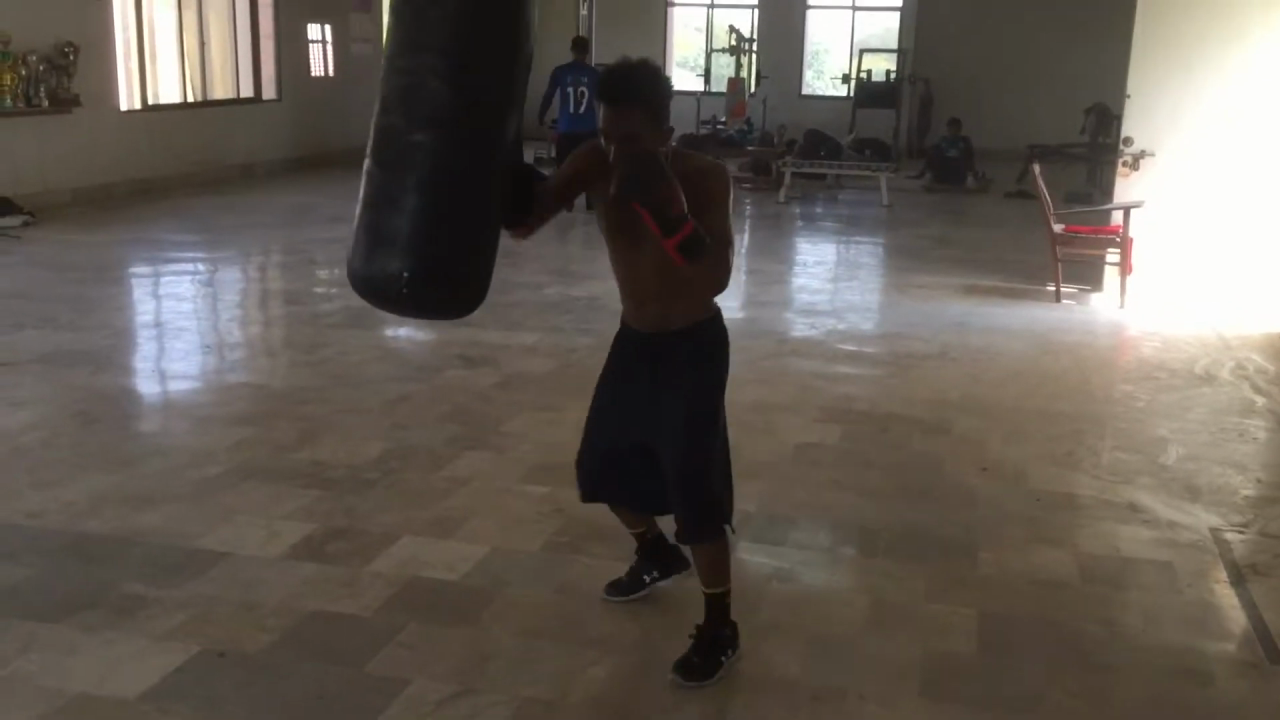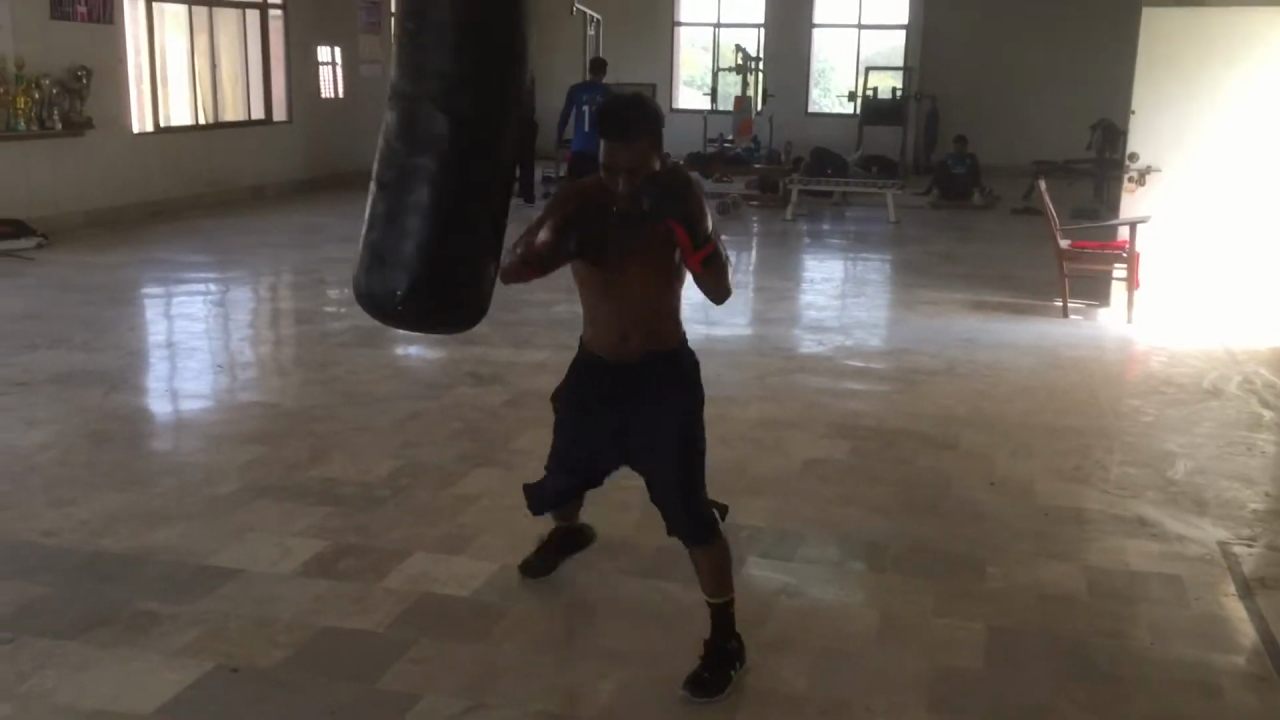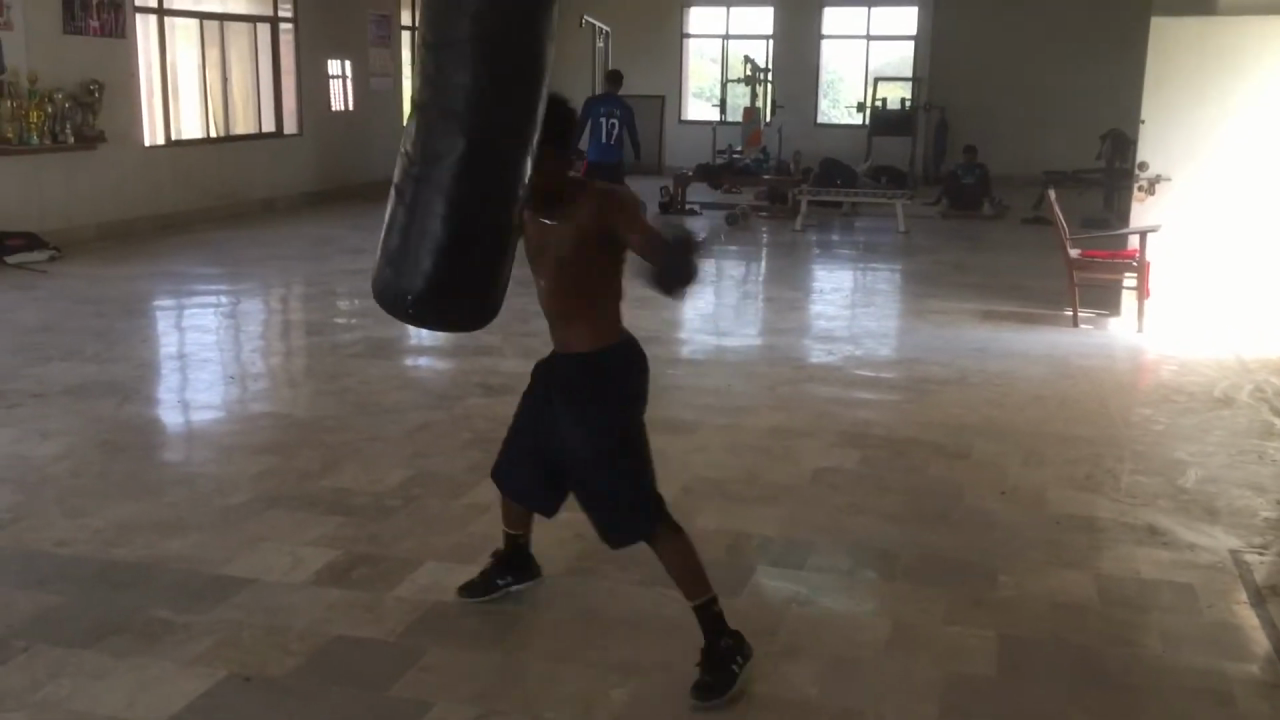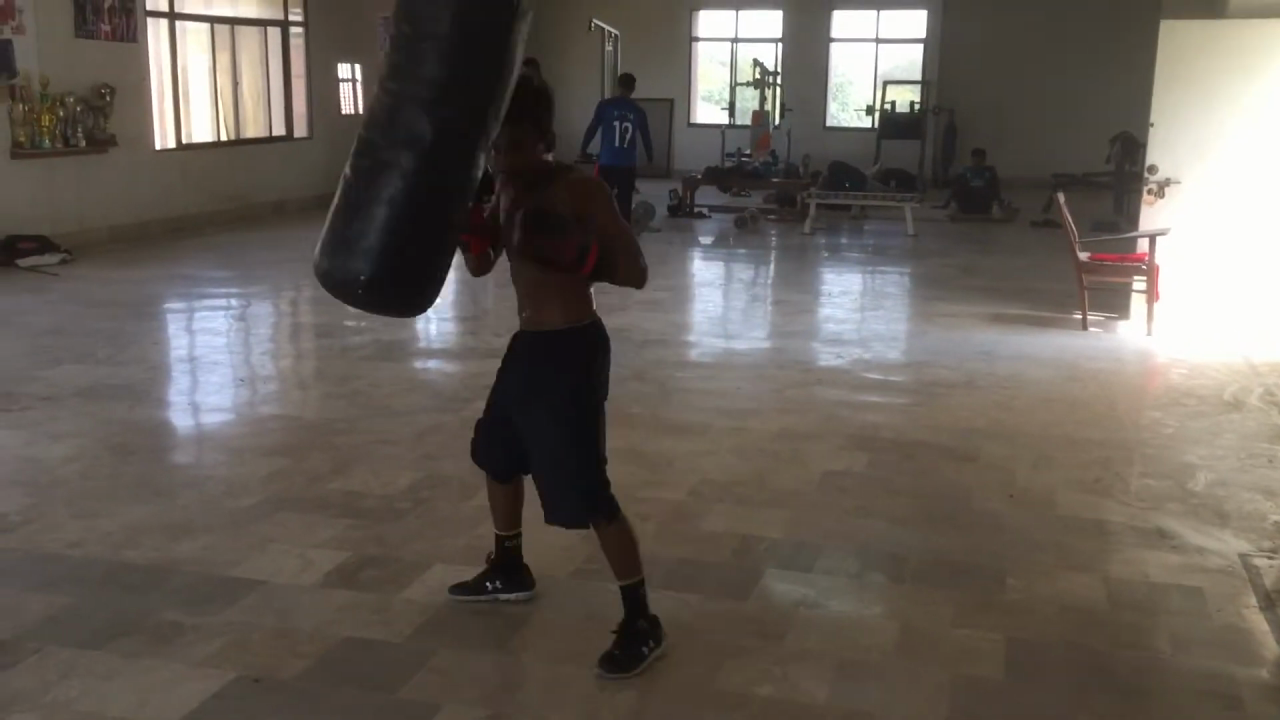
dt=0.2s
person 1, frame 1
left shoulder: (705, 178)
right shoulder: (593, 162)
left elbow: (715, 280)
right elbow: (527, 220)
left wrist: (665, 210)
right wrist: (523, 200)
left hip: (693, 348)
right hip: (632, 343)
left knee: (697, 497)
right knee: (601, 471)
left ankle: (719, 626)
right ankle: (655, 554)
person 1, frame 2
left shoulder: (685, 207)
right shoulder: (578, 201)
left elbow: (719, 291)
right elbow: (509, 270)
left wrist: (688, 231)
right wrist: (566, 245)
left hip: (665, 372)
right hip: (594, 371)
left knee: (688, 510)
right knee: (560, 481)
left ankle: (724, 640)
right ankle: (567, 532)
person 1, frame 3
left shoulder: (602, 202)
right shoulder: (528, 204)
left elbow: (660, 255)
left wrist: (677, 255)
left hip: (607, 371)
right hip: (562, 366)
left knee: (637, 510)
right knee: (518, 471)
left ankle: (722, 639)
right ankle: (513, 563)
person 1, frame 4
left shoulder: (581, 190)
right shoulder: (506, 183)
left elbow: (636, 275)
right elbow: (478, 264)
left wrist: (571, 252)
right wrist: (473, 224)
left hip: (576, 349)
right hip: (528, 343)
left knee: (585, 493)
right knee: (497, 455)
left ankle: (640, 623)
right ankle: (508, 570)
